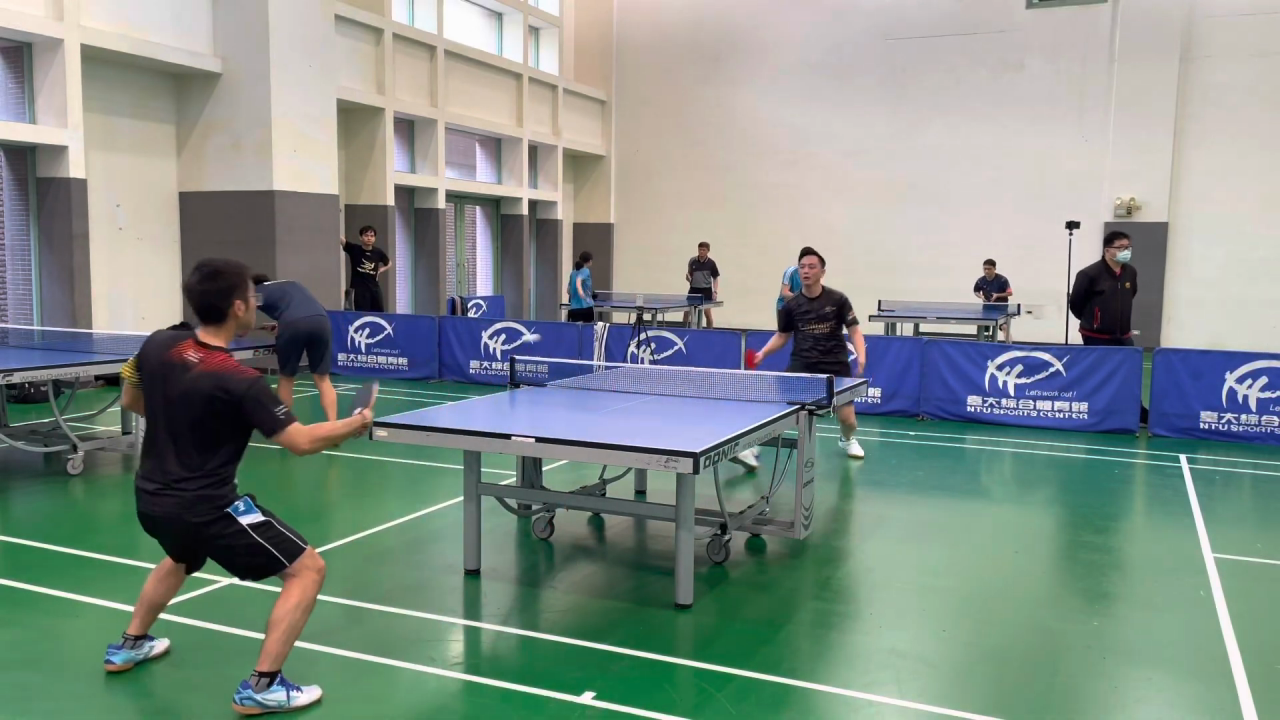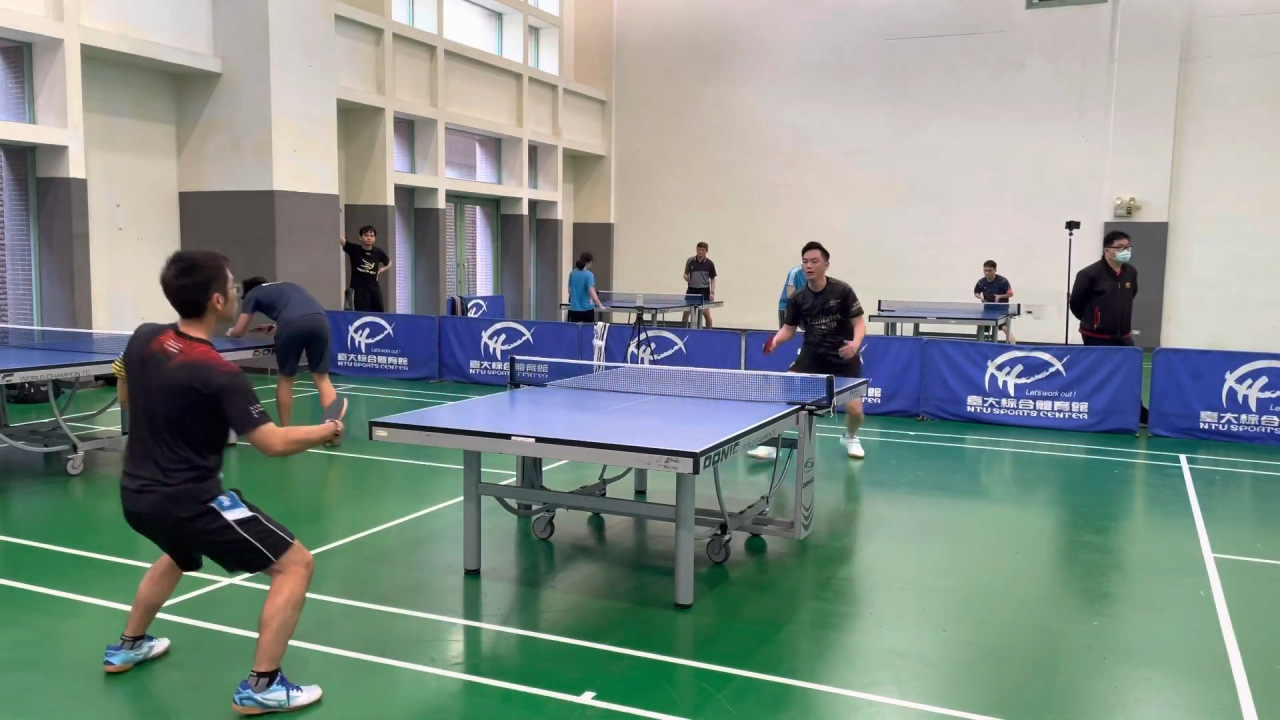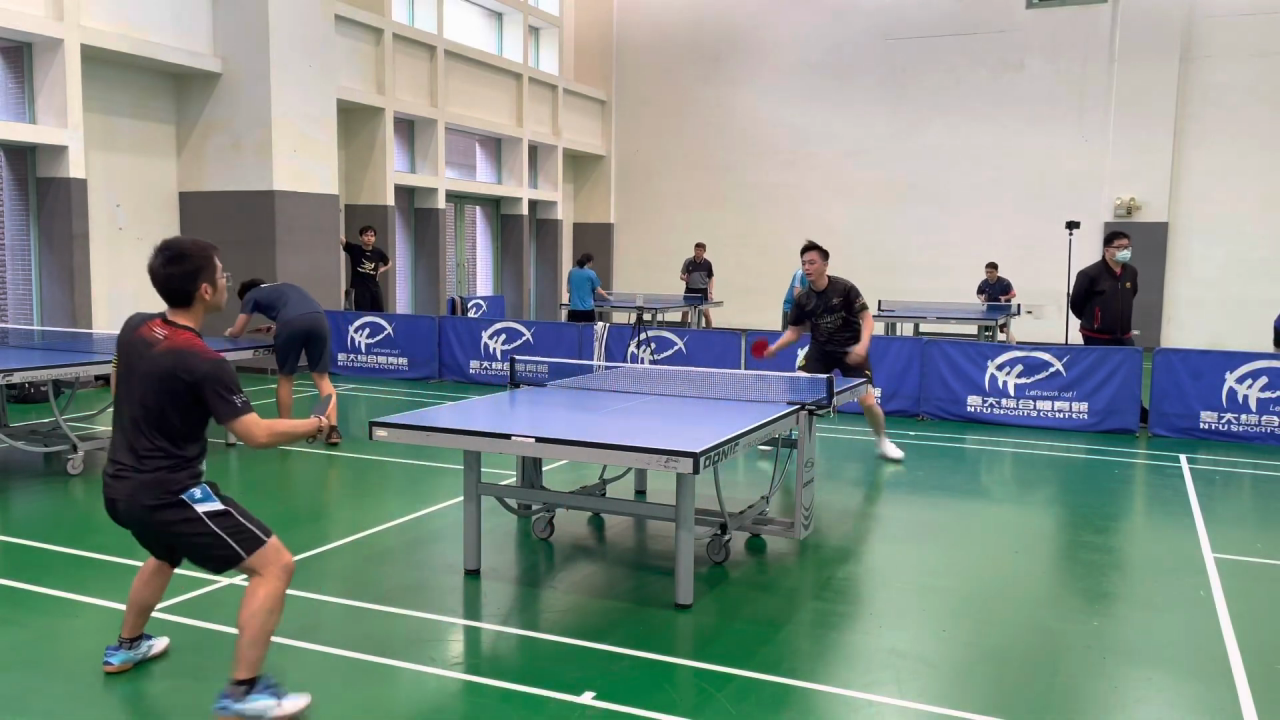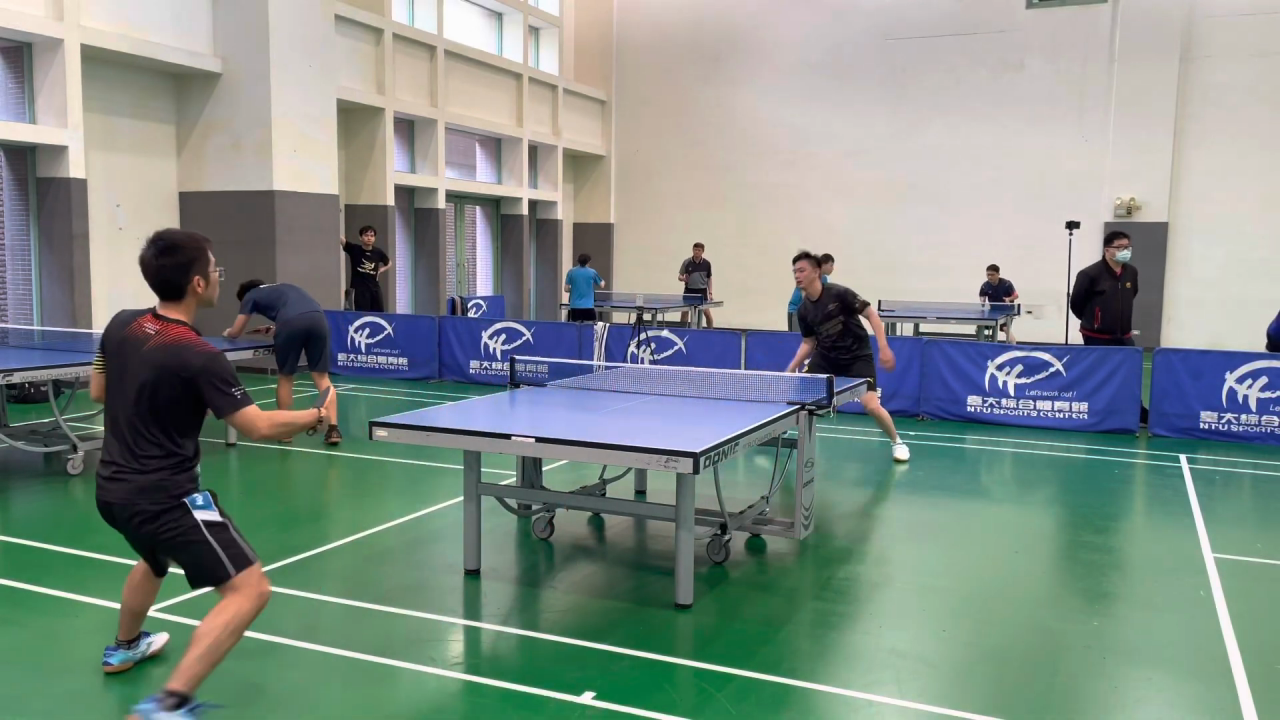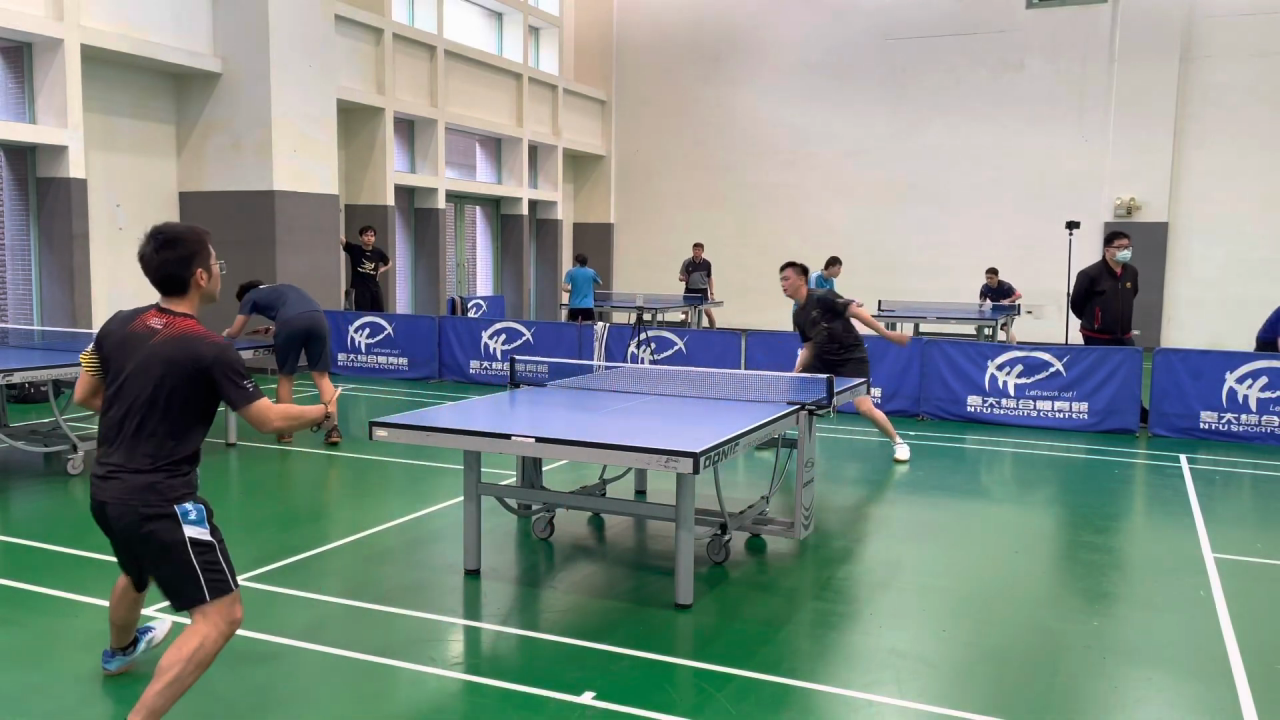
dt=0.1s
person 1, frame 1
left shoulder: (157, 345)
right shoulder: (239, 382)
left elbow: (132, 401)
right elbow: (301, 442)
right wrist: (358, 423)
left hip: (151, 498)
right hip: (203, 506)
left knee: (183, 557)
right knee: (307, 569)
left ankle: (128, 644)
right ankle: (261, 686)
person 1, frame 2
left shoulder: (142, 339)
right shoulder: (217, 375)
right elbow: (274, 443)
right wrist: (330, 429)
left hip: (141, 496)
right hip: (193, 500)
left knee: (179, 554)
right knee: (295, 565)
left ankle: (128, 646)
right ankle: (262, 684)
person 1, frame 3
left shoulder: (134, 329)
right shoulder: (203, 362)
right elbow: (257, 433)
right wrist: (316, 424)
left hip: (120, 487)
right hip: (168, 493)
left knee: (165, 554)
right knee: (273, 565)
left ankle: (126, 646)
person 1, frame 4
left shoulder: (119, 325)
right shoulder: (197, 356)
left elbow: (98, 391)
right elbow: (257, 426)
right wrist: (315, 416)
left hip: (113, 488)
right hip: (166, 493)
left knee: (158, 559)
right knee: (249, 589)
left ankle: (124, 648)
person 1, frame 5
left shoulder: (117, 327)
right shoulder: (208, 349)
left elbow: (85, 397)
right elbow: (269, 420)
right wrist: (322, 412)
left hip: (106, 491)
right hip: (160, 500)
left knee: (137, 575)
right knee: (220, 616)
left ankle: (120, 651)
person 2, frame 1
left shoulder: (837, 299)
right shoulder: (791, 305)
left elbow: (855, 331)
right elbow: (782, 337)
left wrist: (861, 356)
right wrist: (763, 353)
left hip: (835, 364)
right hip: (802, 363)
left knee: (847, 419)
left ankle: (848, 440)
right ankle: (754, 449)
person 2, frame 2
left shoulder: (842, 290)
right shoulder: (797, 298)
left elbow: (860, 322)
right elbow: (789, 328)
left wrist: (856, 342)
right wrist: (775, 342)
left hip: (842, 355)
right hip: (811, 354)
left knee: (854, 410)
left ankle: (851, 437)
right ankle: (774, 444)
person 2, frame 3
left shoulder: (845, 288)
right shoulder: (802, 299)
left elbow: (866, 318)
right elbow: (794, 332)
left wrist: (862, 345)
right wrist: (774, 349)
left hip: (851, 351)
right hip: (821, 351)
left knee: (868, 401)
left ankle: (883, 442)
person 2, frame 4
left shoulder: (838, 293)
right shoulder: (803, 310)
left elbow: (871, 315)
right elbow: (808, 343)
left wrist: (884, 348)
right wrist: (792, 368)
left hip: (857, 355)
right hip: (826, 356)
left knee: (871, 405)
left ankle: (897, 442)
person 2, frame 5
left shoulder: (824, 297)
right shoulder: (798, 315)
left elbow: (856, 312)
right elbow: (809, 347)
left wrist: (888, 334)
right wrist: (796, 372)
left hip: (851, 357)
right hip: (823, 358)
left knee: (864, 407)
left ankle: (898, 443)
person 3, frame 1
left shoulder: (1131, 272)
right shoulder: (1090, 274)
right elbow: (1075, 303)
left hip: (1123, 336)
right hip: (1097, 338)
left ankle: (1138, 413)
person 3, frame 2
left shoulder: (1131, 272)
right shoulder: (1090, 274)
right elbow: (1075, 303)
left hip: (1123, 336)
right hip: (1097, 338)
left ankle: (1138, 413)
person 3, frame 3
left shoulder: (1131, 272)
right shoulder: (1090, 274)
right elbow: (1076, 303)
left hip: (1124, 336)
right hip: (1097, 338)
left ankle: (1139, 413)
person 3, frame 4
left shoulder: (1131, 272)
right shoulder: (1090, 274)
right elbow: (1076, 303)
left hip: (1124, 336)
right hip: (1097, 338)
left ankle: (1138, 412)
person 3, frame 5
left shoulder: (1132, 272)
right shoulder: (1090, 274)
right elbow: (1076, 303)
left hip: (1124, 336)
right hip: (1097, 338)
left ankle: (1138, 413)
person 4, frame 1
left shoulder: (257, 291)
right shoulder: (292, 284)
left hip: (292, 323)
right hip: (320, 319)
left knee: (286, 379)
right knee: (322, 379)
person 4, frame 2
left shoulder: (253, 293)
right shoulder: (288, 286)
left elbow: (239, 331)
left wrist: (231, 332)
right wrist: (276, 328)
left hip: (292, 322)
right hip: (318, 318)
left knee: (286, 378)
right knee: (322, 377)
person 4, frame 3
left shoulder: (251, 295)
right shoulder: (285, 287)
left elbow: (237, 331)
left wrist: (229, 332)
right wrist: (274, 328)
left hip: (290, 323)
right hip: (317, 317)
left knee: (285, 378)
right knee: (322, 377)
right ankle: (333, 429)
person 4, frame 4
left shoulder: (250, 295)
right shoulder: (285, 288)
left elbow: (236, 332)
left wrist: (227, 332)
right wrist: (273, 330)
left hip: (291, 322)
right hip: (317, 318)
left knee: (285, 378)
right knee: (321, 377)
right ankle: (333, 428)
person 4, frame 5
left shoulder: (250, 296)
right shoulder: (284, 289)
left elbow: (235, 332)
left wrist: (227, 333)
right wrist: (272, 331)
left hip: (291, 322)
right hip: (317, 317)
left knee: (285, 377)
right knee: (322, 376)
right ankle: (333, 428)
